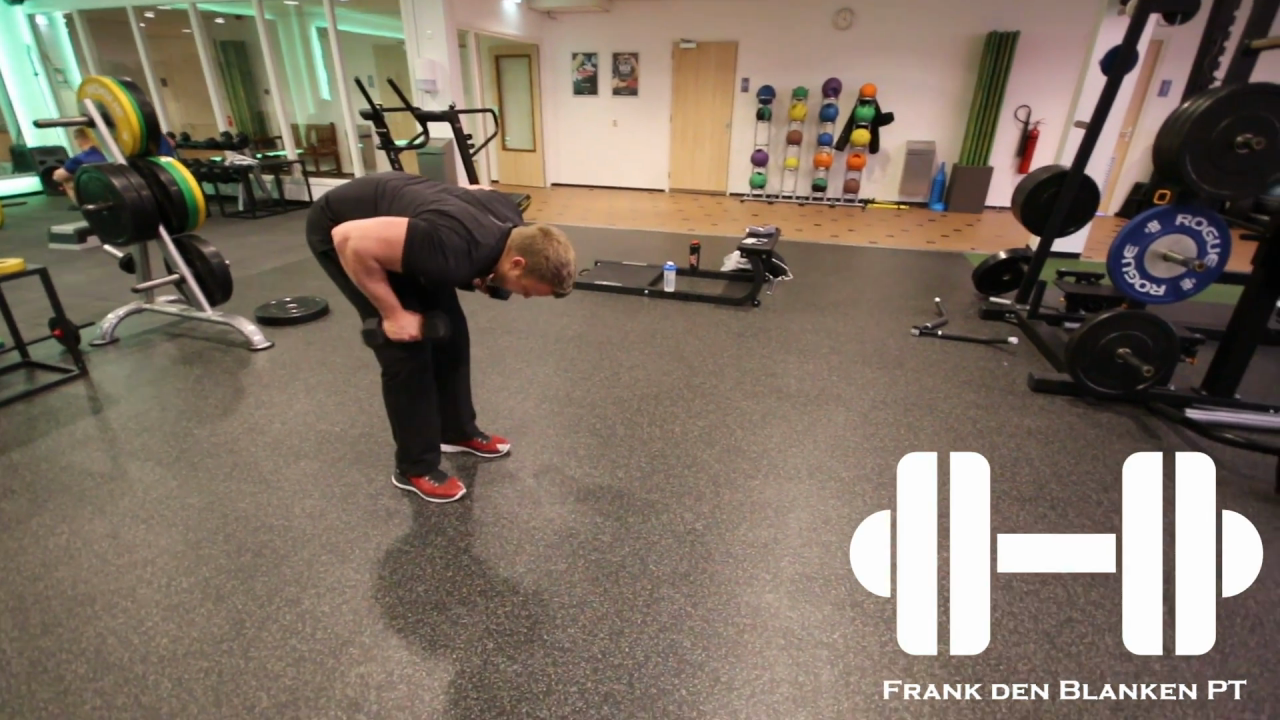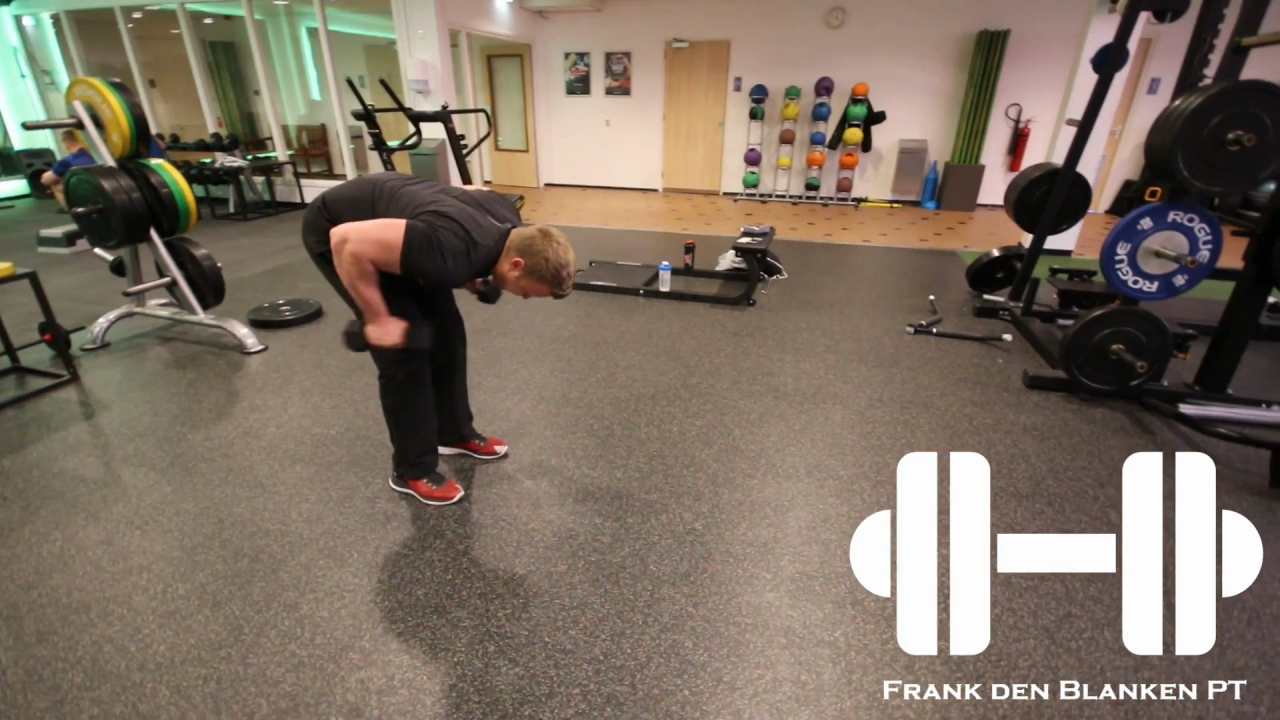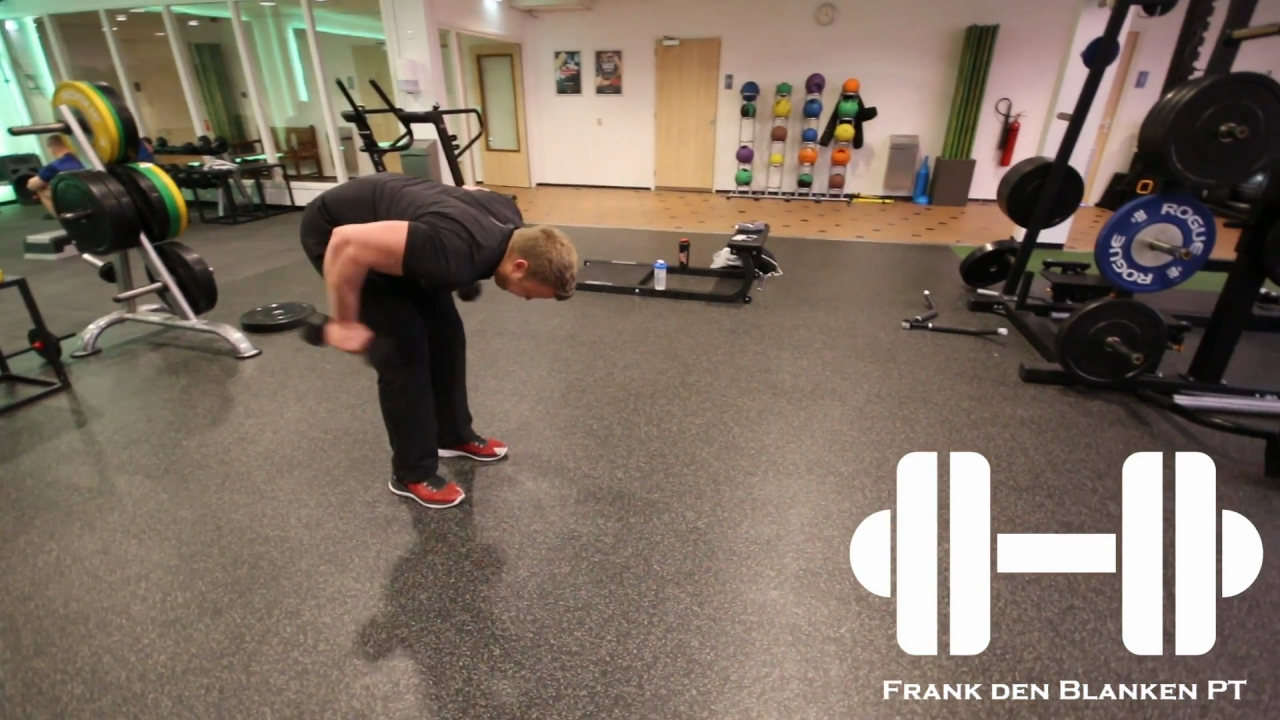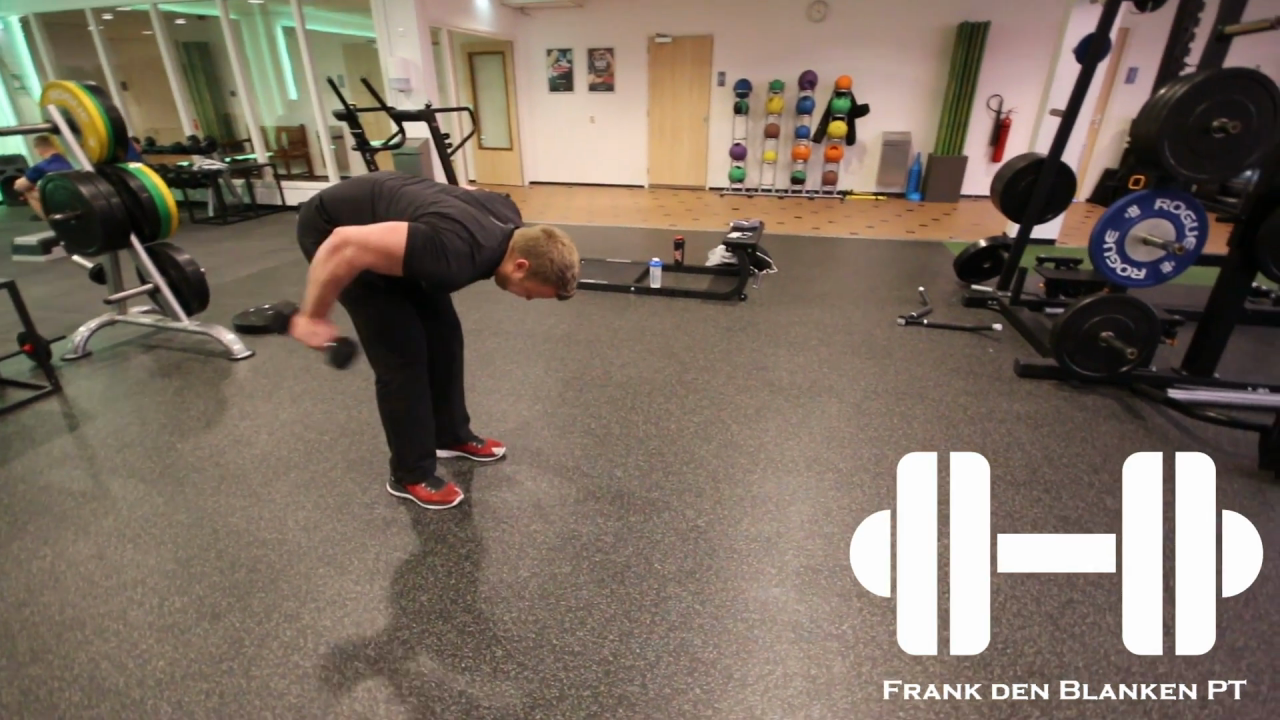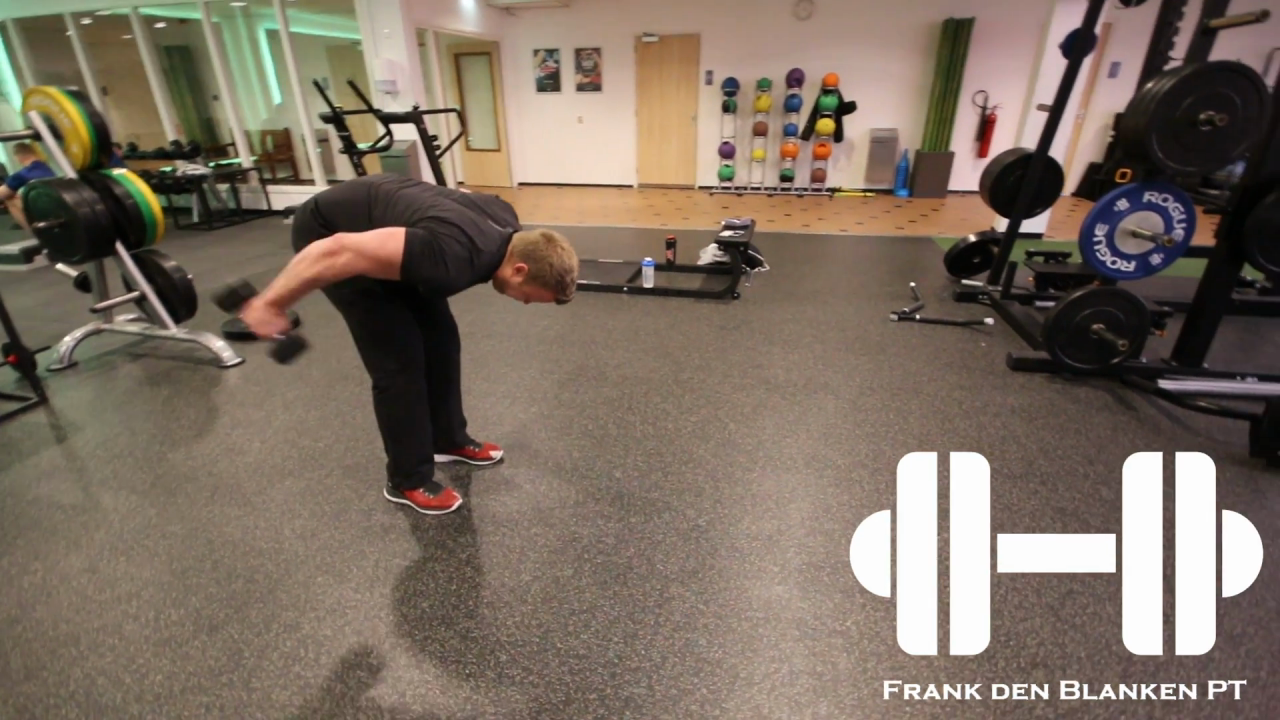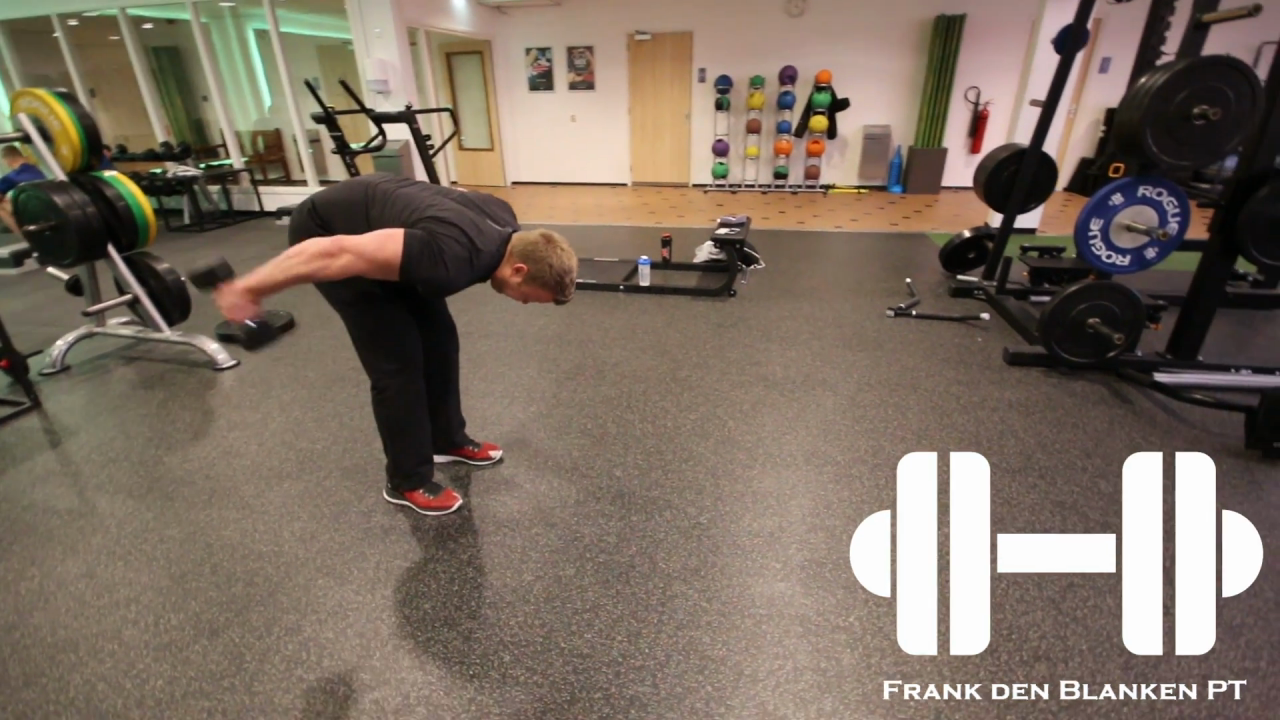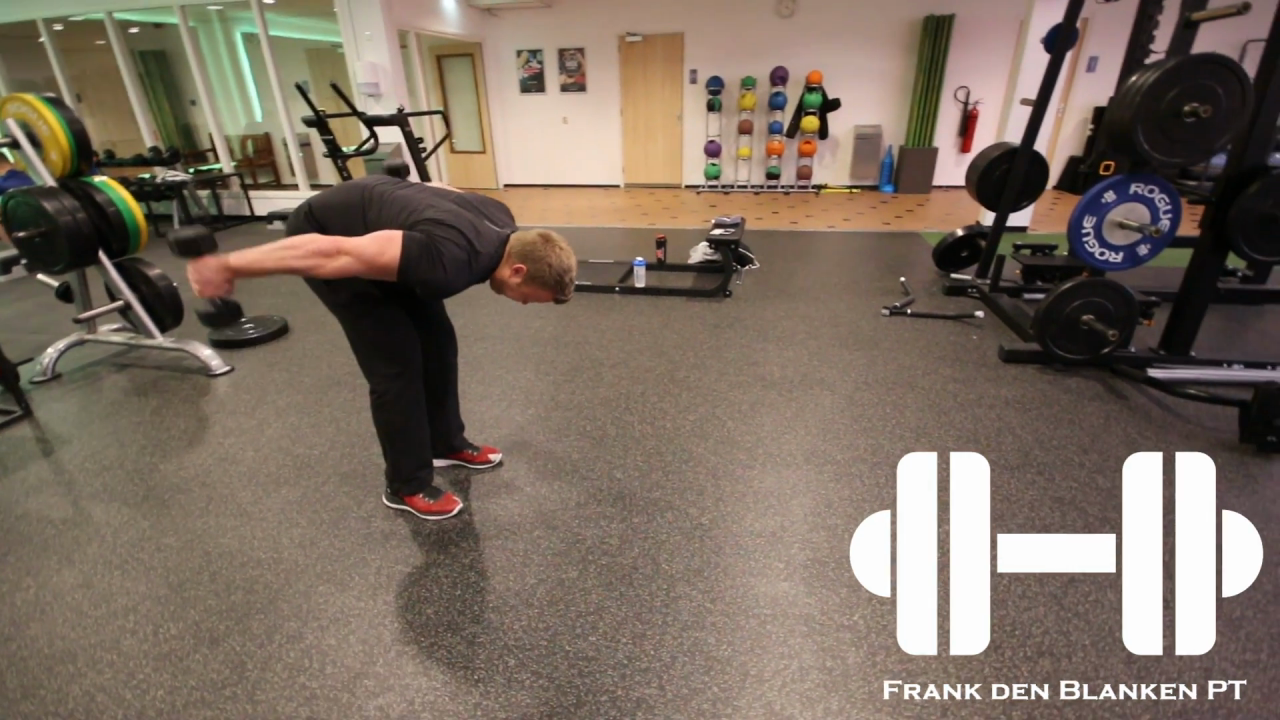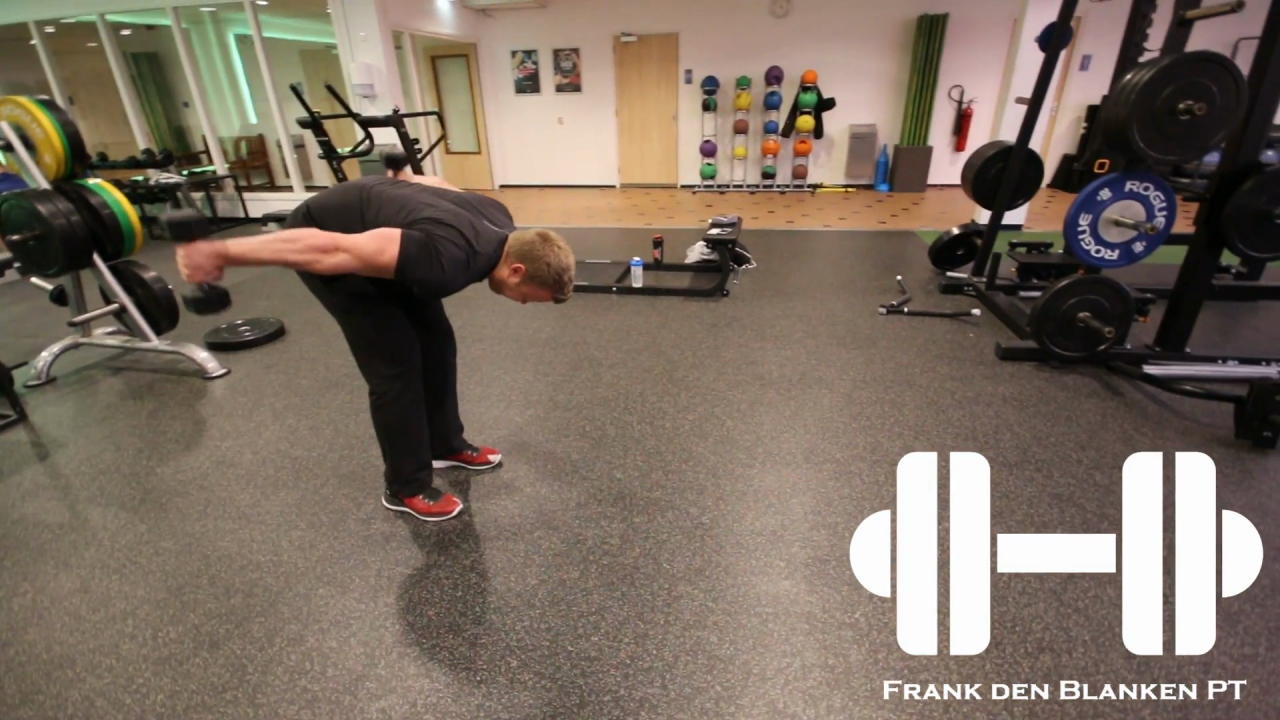
dt=0.1s
person 1, frame 1
left shoulder: (510, 223)
right shoulder: (452, 253)
left elbow: (477, 190)
right elbow: (350, 239)
left wrist: (477, 275)
right wrist: (394, 314)
left hip: (386, 206)
right hip: (337, 226)
left knee: (449, 330)
right knee: (409, 345)
left ankle: (458, 431)
right ankle: (415, 468)
person 1, frame 2
left shoulder: (508, 224)
right shoulder: (451, 254)
left elbow: (474, 191)
right elbow: (347, 241)
right wrist: (378, 320)
left hip: (383, 206)
right hip: (334, 227)
left knee: (446, 331)
right knee: (405, 348)
left ankle: (455, 433)
right ankle: (413, 470)
person 1, frame 3
left shoulder: (509, 222)
right shoulder: (453, 256)
left elbow: (470, 191)
right elbow: (349, 243)
right wrist: (345, 321)
left hip: (384, 213)
right hip: (333, 227)
left knee: (445, 333)
right knee: (405, 350)
left ankle: (454, 435)
right ankle: (412, 474)
person 1, frame 4
left shoulder: (508, 221)
right shoulder: (453, 257)
left elbow: (467, 192)
right elbow: (346, 244)
right wrist: (313, 317)
left hip: (382, 212)
right hip: (330, 225)
left knee: (443, 333)
right knee: (403, 351)
left ankle: (451, 436)
right ankle: (411, 475)
person 1, frame 5
left shoulder: (507, 226)
right shoulder: (452, 260)
left elbow: (461, 195)
right elbow: (340, 251)
right wrist: (272, 305)
left hip: (377, 216)
right hip: (328, 231)
left knee: (440, 337)
right knee: (400, 358)
left ankle: (449, 439)
right ankle: (408, 482)
person 1, frame 6
left shoulder: (505, 224)
right shoulder: (450, 261)
left elbow: (457, 194)
right elbow: (337, 252)
right wrist: (247, 290)
left hip: (371, 213)
right hip: (326, 229)
left knee: (438, 337)
right knee: (397, 358)
left ankle: (447, 440)
right ankle: (409, 482)
person 1, frame 7
left shoulder: (501, 225)
right shoulder: (449, 263)
left elbow: (438, 189)
right elbow: (332, 253)
left wrist: (407, 187)
right wrist: (228, 268)
left hip: (370, 214)
right hip: (327, 233)
left knee: (437, 341)
right knee: (397, 361)
left ankle: (447, 444)
right ankle: (407, 486)
person 1, frame 8
left shoulder: (498, 224)
right shoulder: (447, 261)
left elbow: (432, 183)
right elbow: (329, 250)
left wrist: (403, 179)
right wrist: (218, 254)
left hip: (365, 215)
right hip: (328, 235)
left knee: (436, 342)
right knee: (396, 362)
left ankle: (446, 445)
right ankle: (408, 487)
